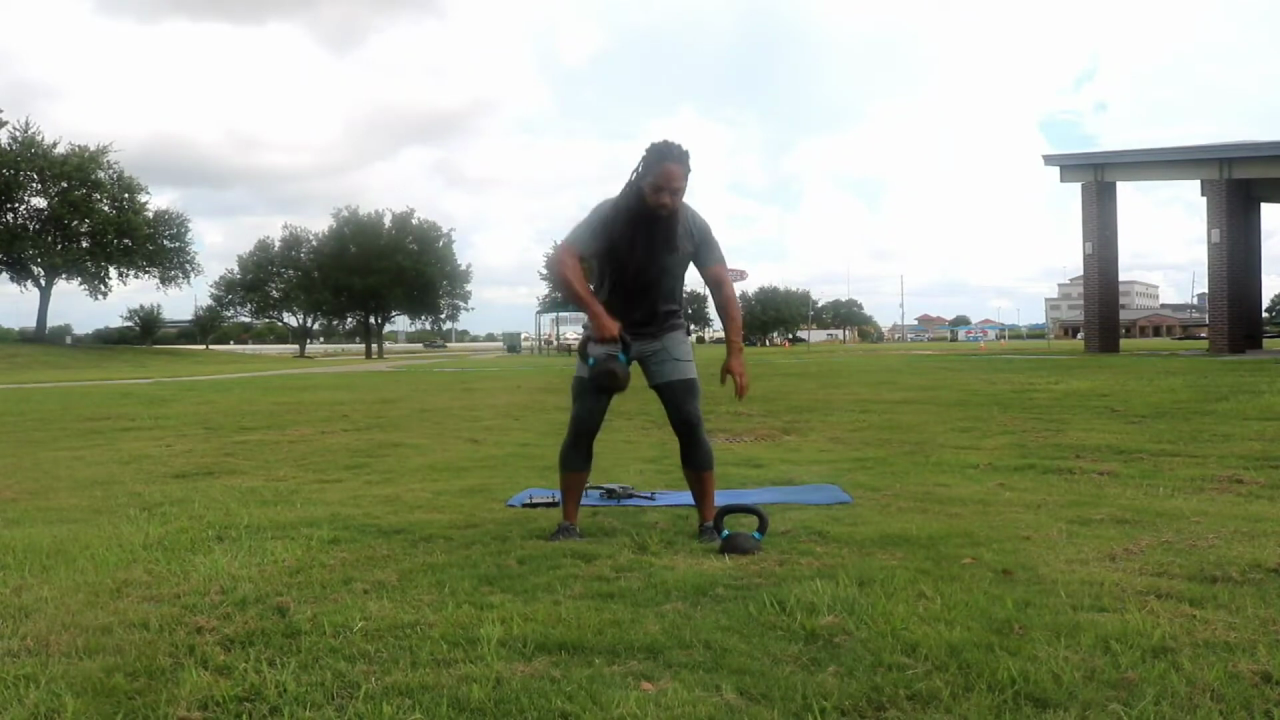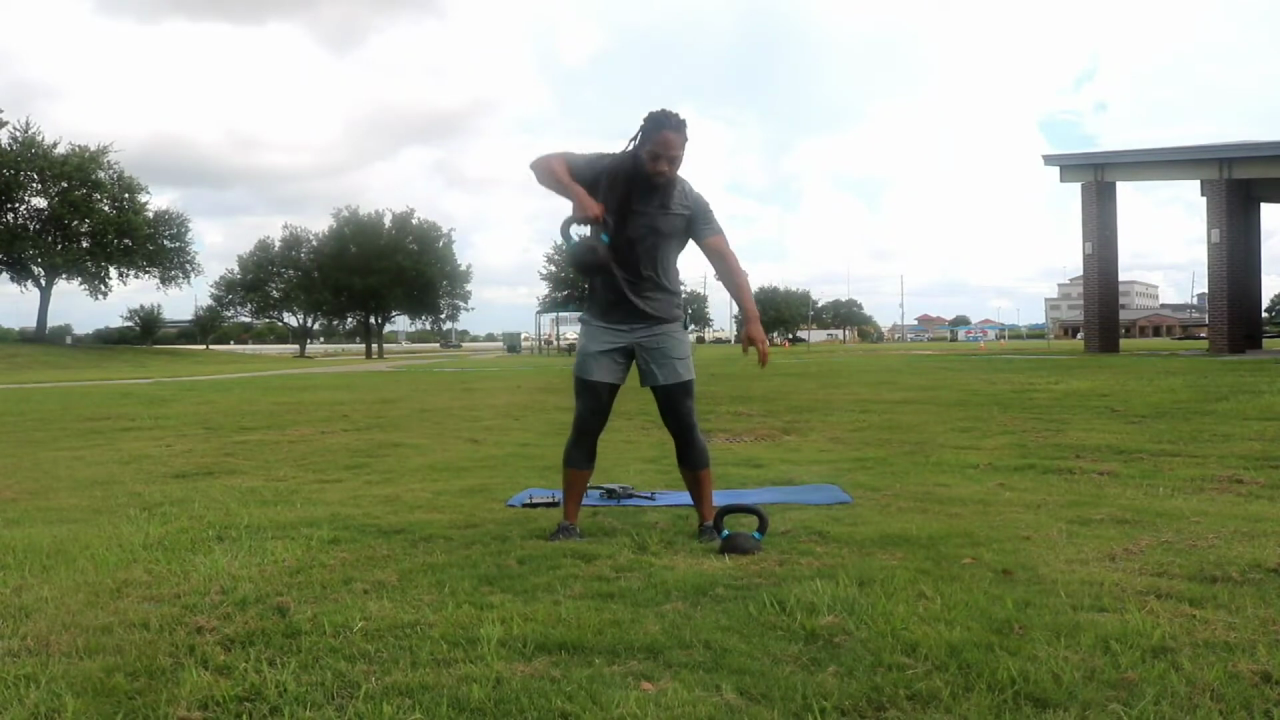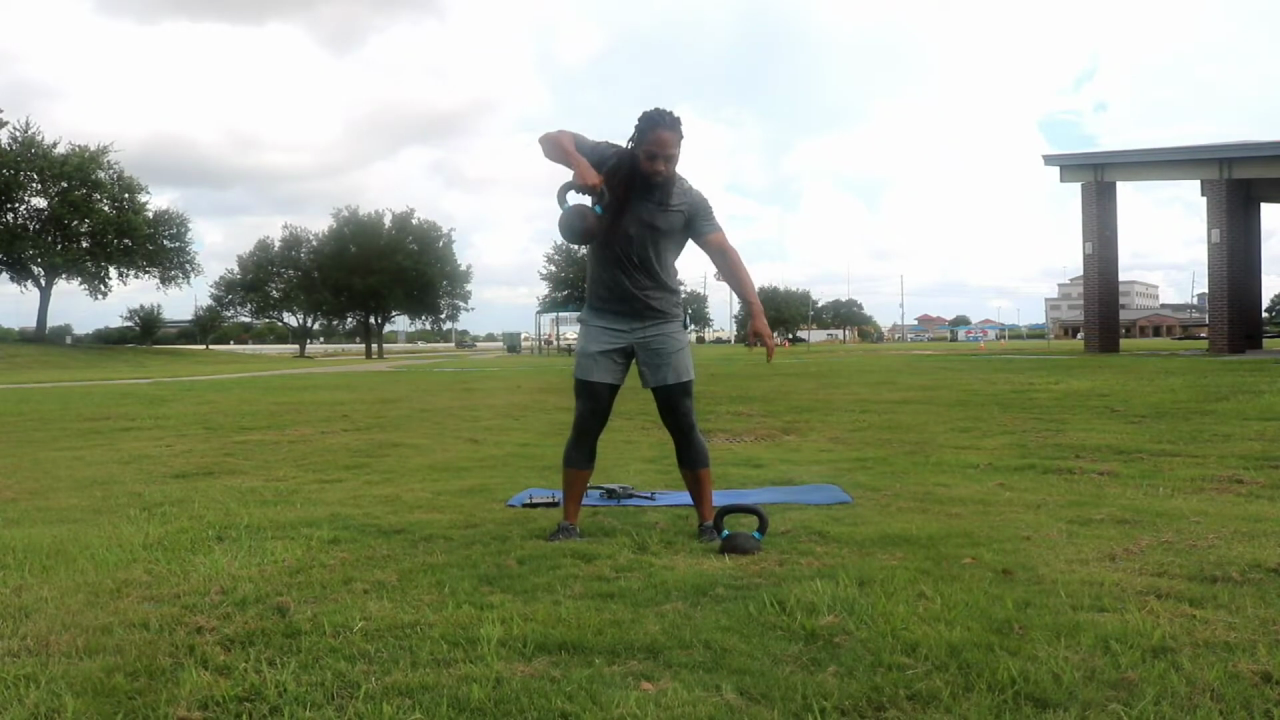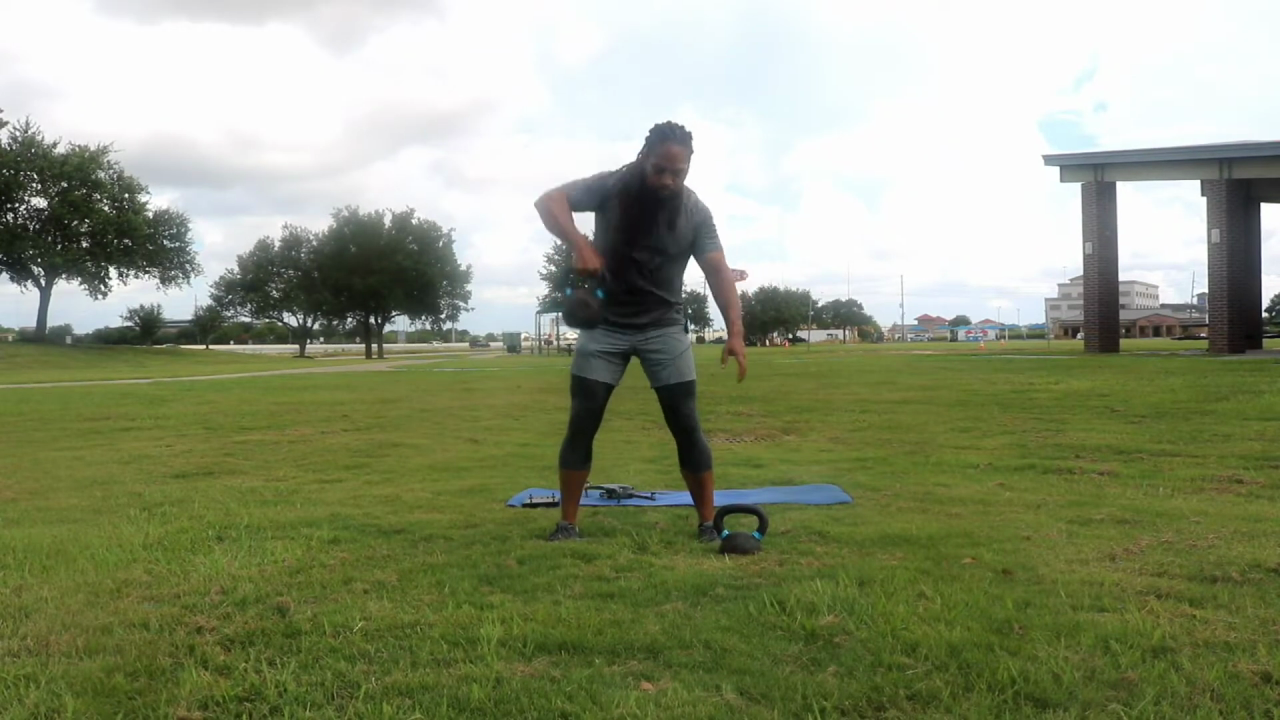
dt=0.2s
person 1, frame 1
left shoulder: (693, 226)
right shoulder: (612, 215)
left elbow: (721, 286)
right elbow: (561, 263)
left wrist: (735, 350)
right wrist: (597, 314)
left hip: (666, 332)
right hip: (610, 330)
left knee: (689, 424)
right knee: (581, 425)
left ankle: (708, 523)
right ankle: (568, 524)
person 1, frame 2
left shoulder: (689, 201)
right shoulder: (611, 171)
left elbow: (723, 257)
right elbow: (543, 165)
left wrist: (751, 318)
right wrist: (576, 194)
left hip: (663, 325)
right hip: (604, 323)
left knee: (683, 425)
right knee: (587, 425)
left ankle: (707, 523)
right ankle: (569, 524)
person 1, frame 3
left shoulder: (689, 199)
right shoulder: (610, 164)
left elbow: (723, 253)
right elbow: (552, 139)
left wrist: (755, 311)
right wrist: (579, 165)
left hip: (662, 324)
right hip: (604, 323)
left knee: (683, 426)
right knee: (586, 425)
left ankle: (708, 523)
right ankle: (569, 524)
person 1, frame 4
left shoulder: (695, 210)
right shoulder: (615, 186)
left elbow: (718, 271)
right elbow: (548, 202)
left wrist: (735, 332)
right wrist: (579, 243)
left hip: (664, 328)
right hip: (606, 325)
left knee: (686, 425)
right knee: (582, 424)
left ankle: (708, 523)
right ankle: (567, 523)
